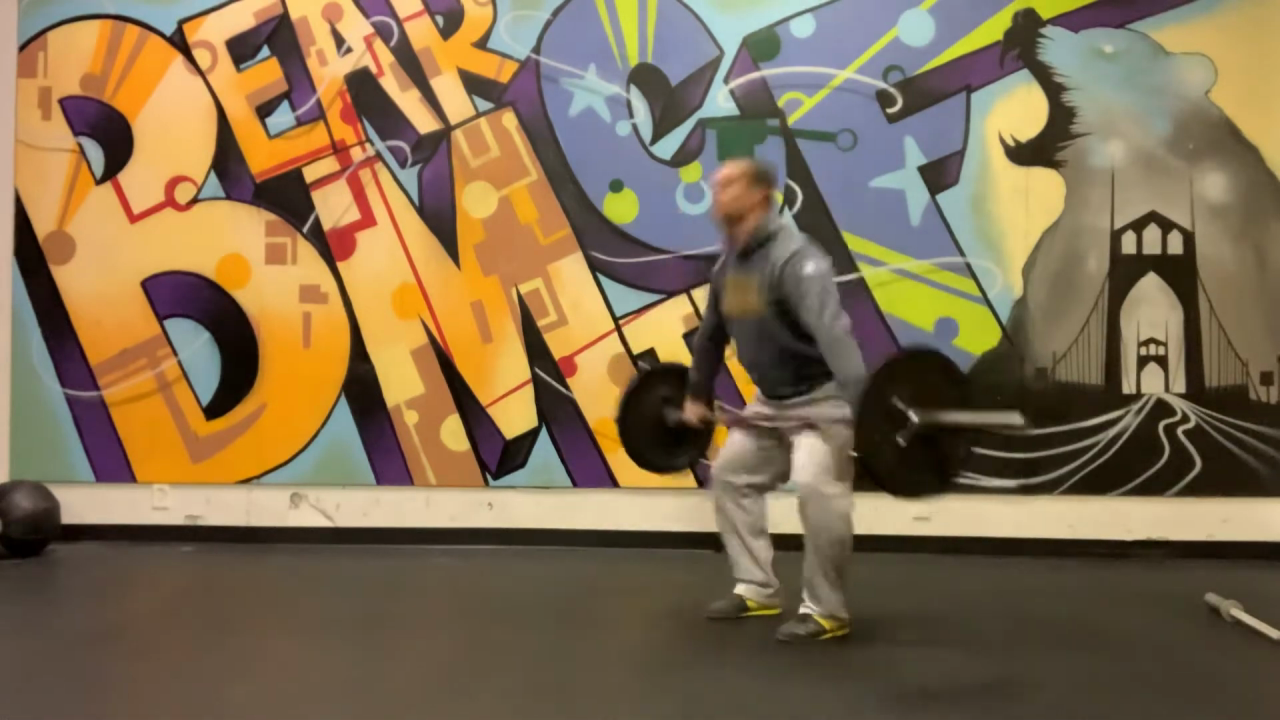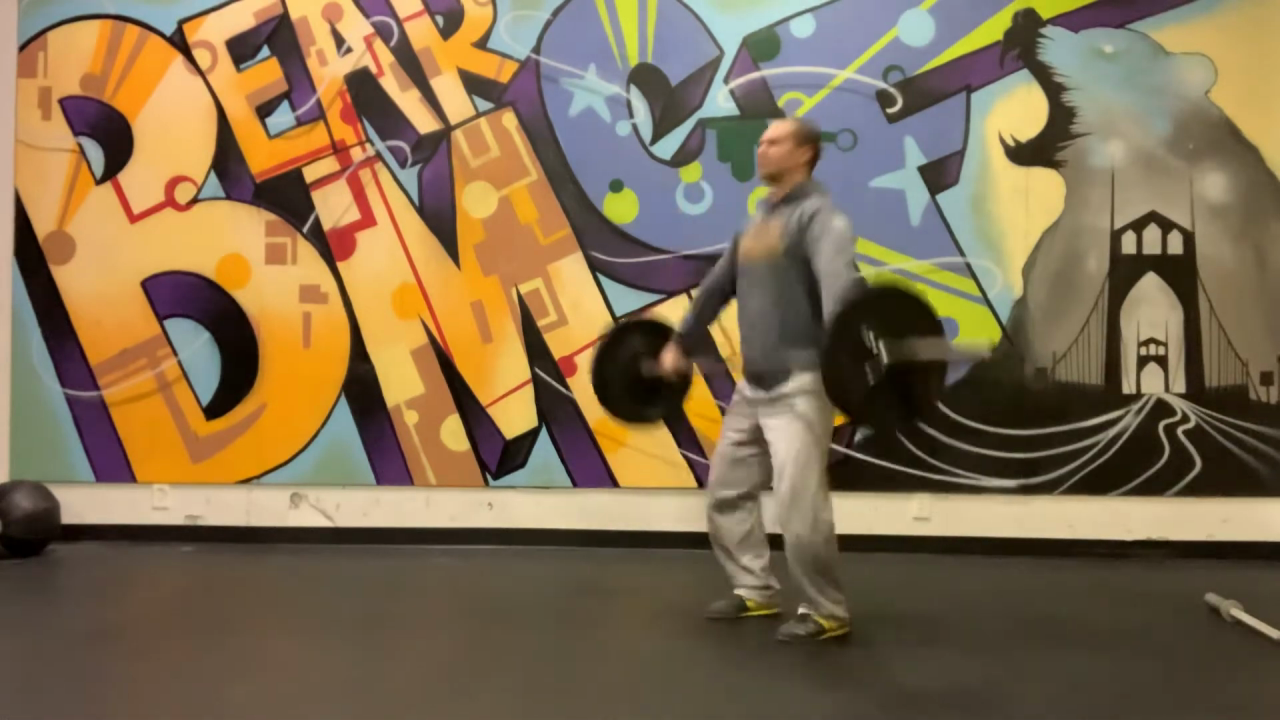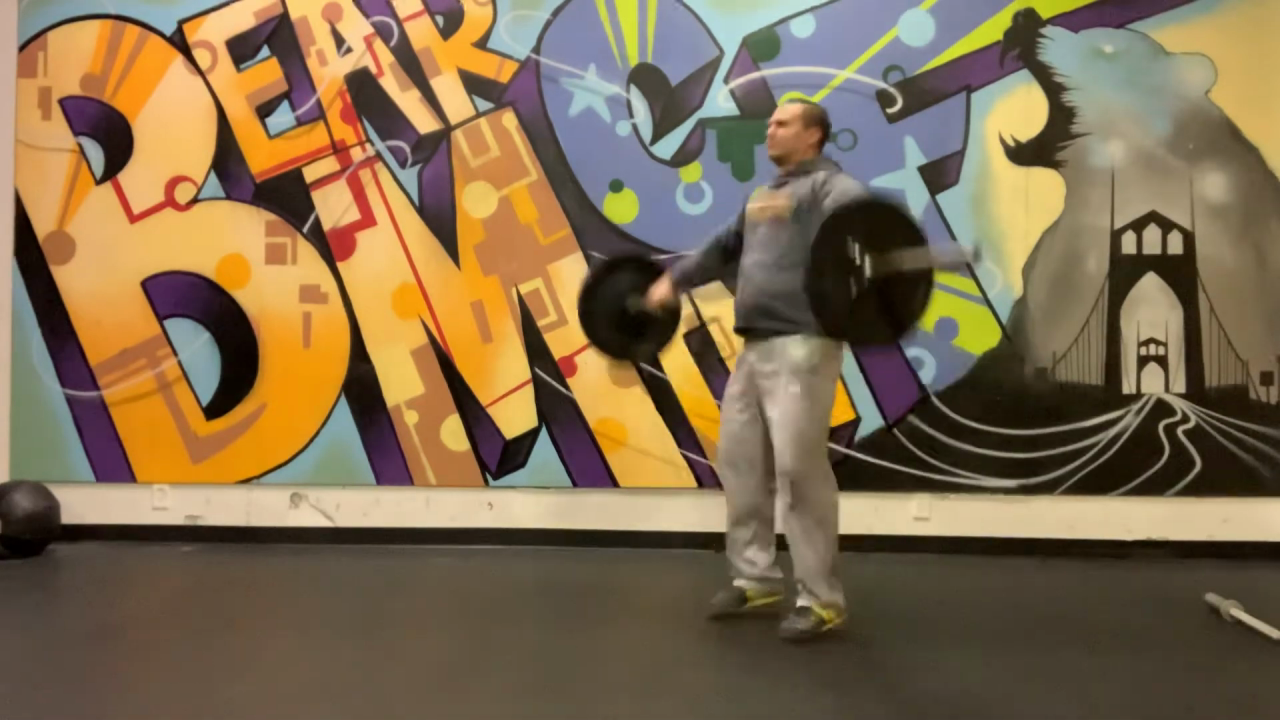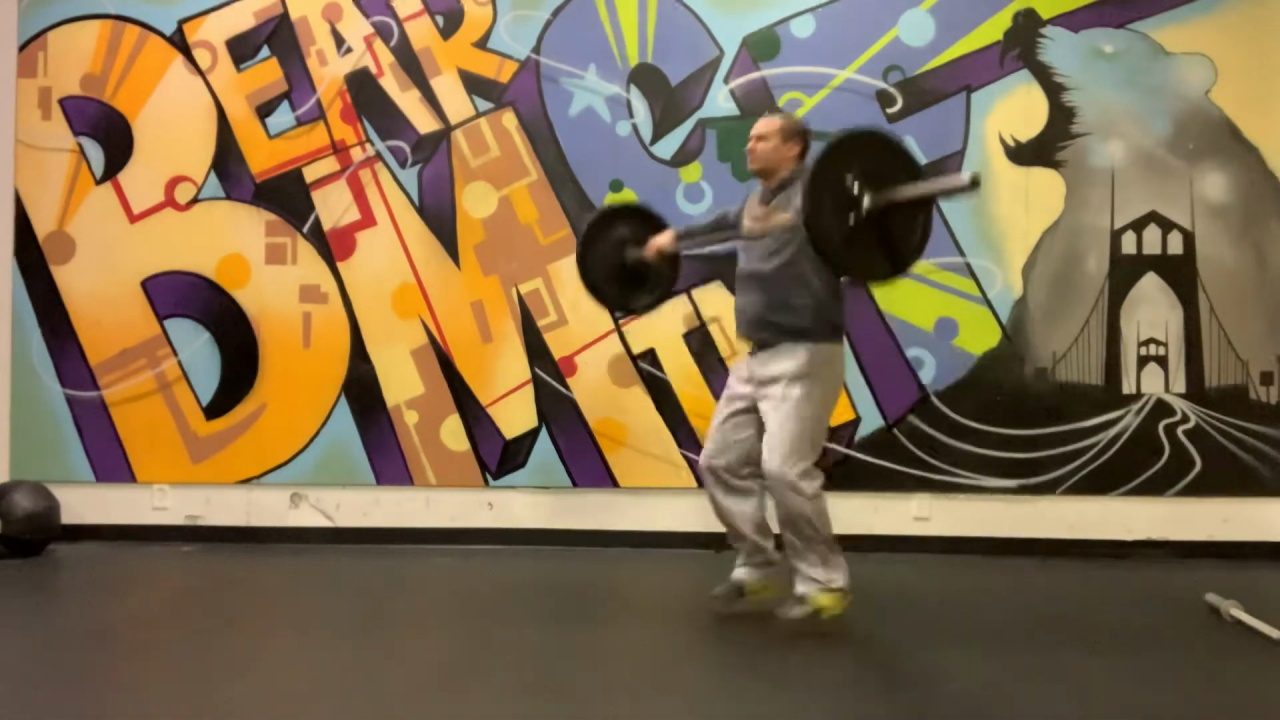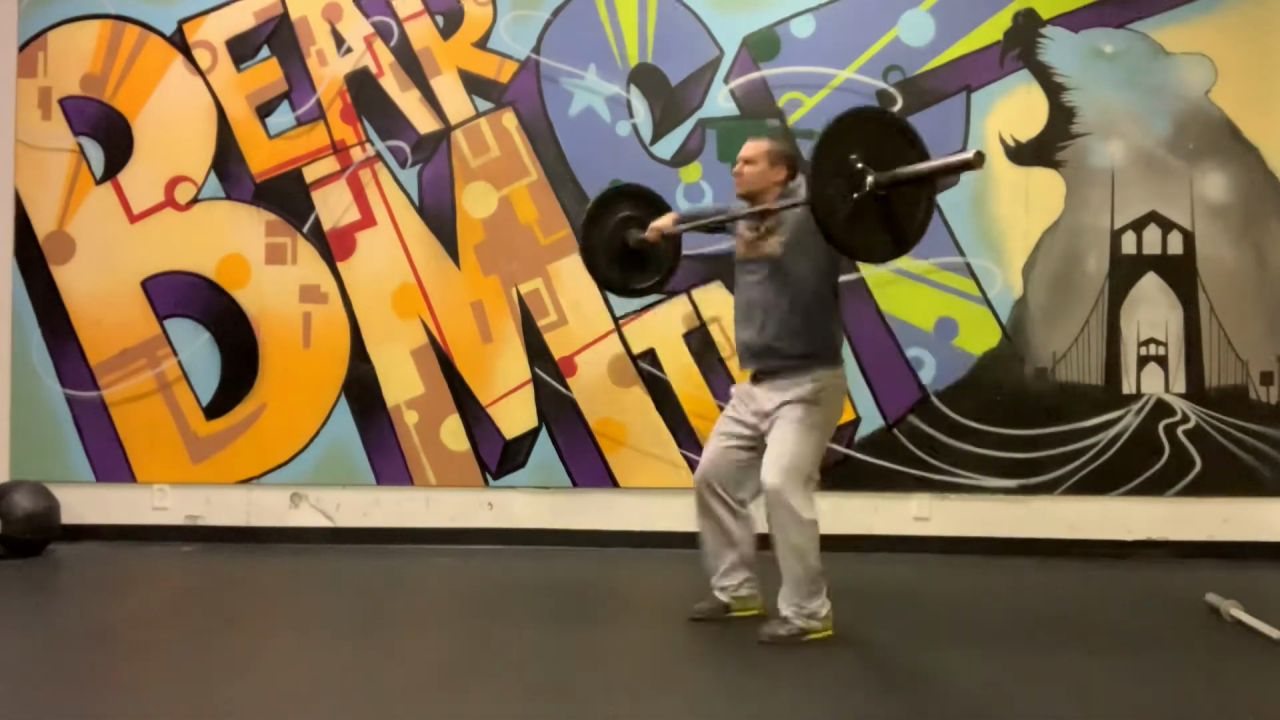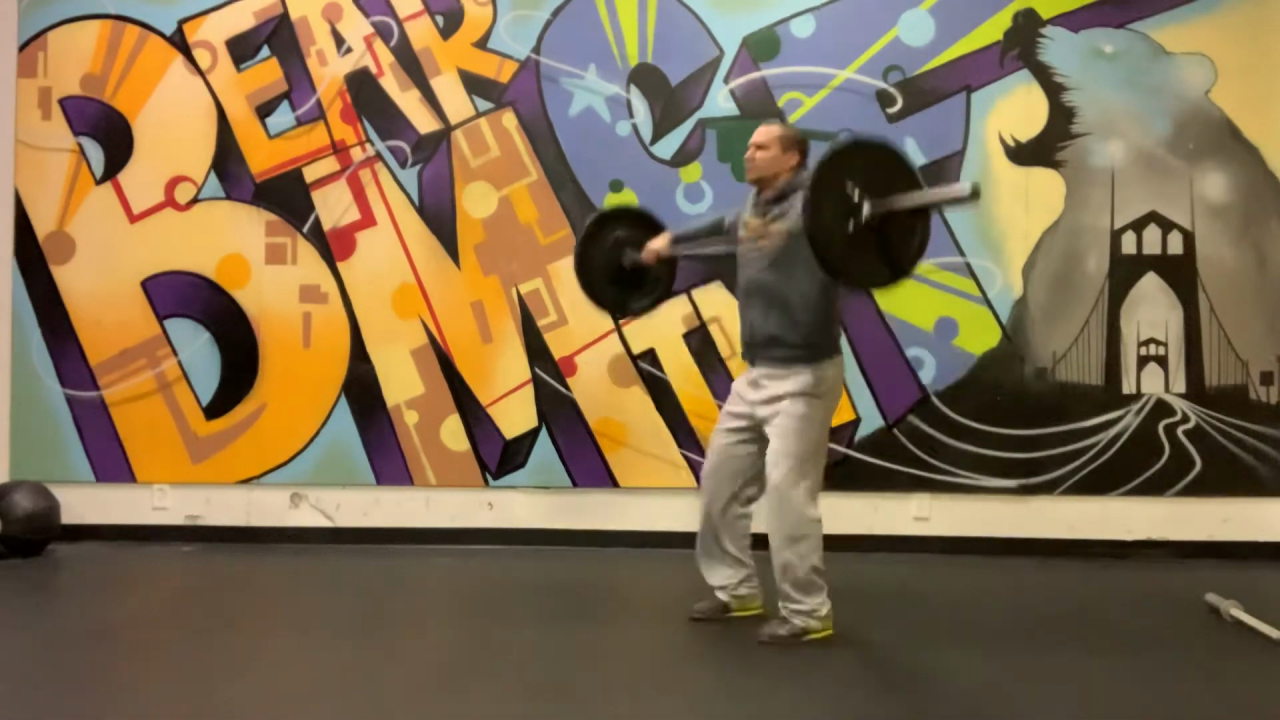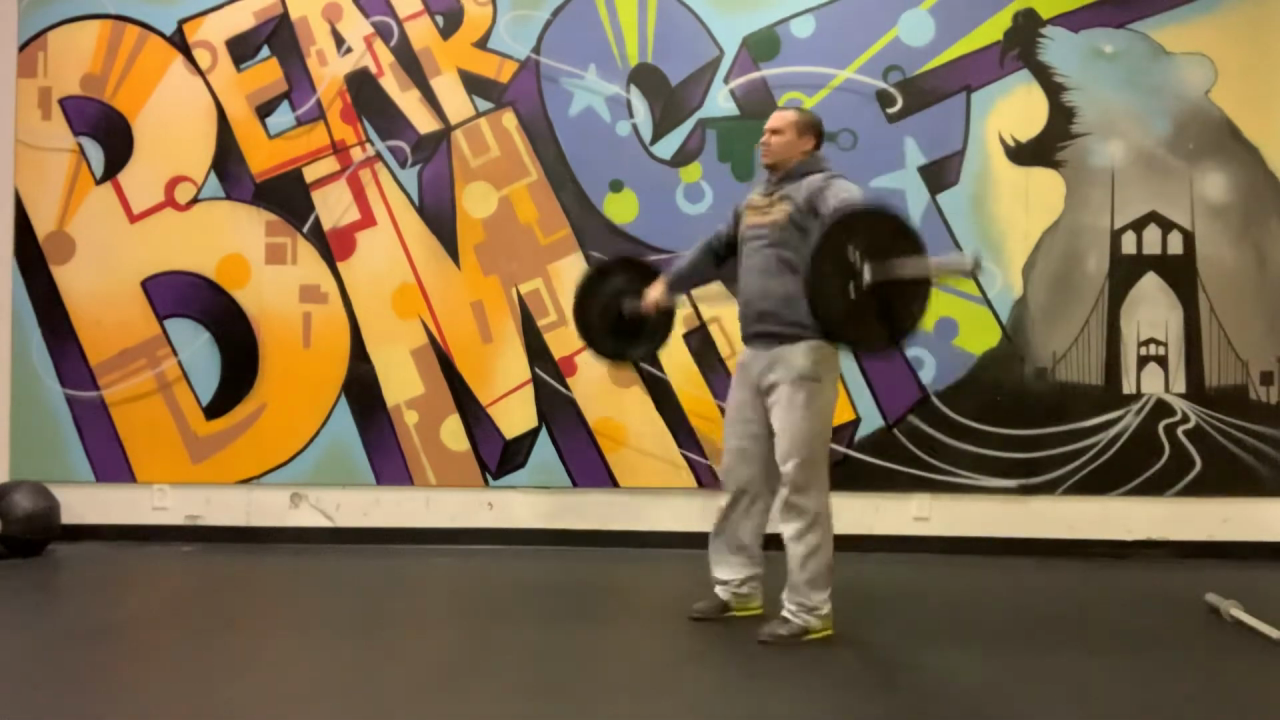
dt=0.1s
person 1, frame 1
left shoulder: (793, 256)
right shoulder: (726, 267)
left elbow: (832, 327)
right elbow: (712, 335)
left wrist: (863, 402)
right wrist: (697, 394)
left hip: (825, 395)
right hip: (775, 398)
left knee: (817, 487)
right knee: (732, 474)
left ankle: (826, 609)
right ankle: (756, 589)
person 1, frame 2
left shoulder: (819, 216)
right shoulder: (754, 221)
left elbow: (836, 279)
right elbow: (717, 286)
right wrist: (678, 344)
left hip: (804, 382)
right hip: (754, 385)
left knee: (798, 496)
right knee: (726, 491)
left ankle: (824, 610)
right ankle: (756, 589)
person 1, frame 3
left shoulder: (829, 185)
right shoulder: (763, 195)
right elbow: (724, 246)
right wrist: (673, 280)
left hip: (803, 351)
right hip: (754, 354)
left knee: (800, 471)
right knee: (741, 472)
left ankle: (821, 601)
right ankle: (756, 579)
person 1, frame 4
right shoulder: (753, 203)
right elbow: (722, 223)
right wrist: (676, 236)
left hip: (807, 355)
right hip: (755, 359)
left knee: (784, 467)
right knee: (720, 462)
left ankle: (824, 583)
right ankle: (759, 571)
person 1, frame 5
left shoulder: (813, 212)
right shoulder: (747, 224)
right wrist: (677, 219)
left hip: (808, 384)
right hip: (757, 385)
left knee: (783, 487)
right knee: (714, 479)
left ankle: (808, 612)
right ankle: (737, 590)
person 1, frame 6
left shoulder: (809, 205)
right shoulder: (751, 211)
right elbow: (724, 228)
right wrist: (672, 239)
left hip: (807, 375)
right hip: (758, 374)
left knee: (789, 491)
right knee: (720, 484)
left ankle: (807, 612)
right ankle: (734, 589)
person 1, frame 7
left shoulder: (822, 188)
right shoulder: (754, 200)
left elbow: (852, 211)
right elbow: (716, 249)
right wrist: (667, 285)
left hip: (803, 354)
right hip: (755, 355)
left knee: (801, 482)
right knee: (741, 476)
left ankle: (809, 610)
right ankle: (736, 587)
